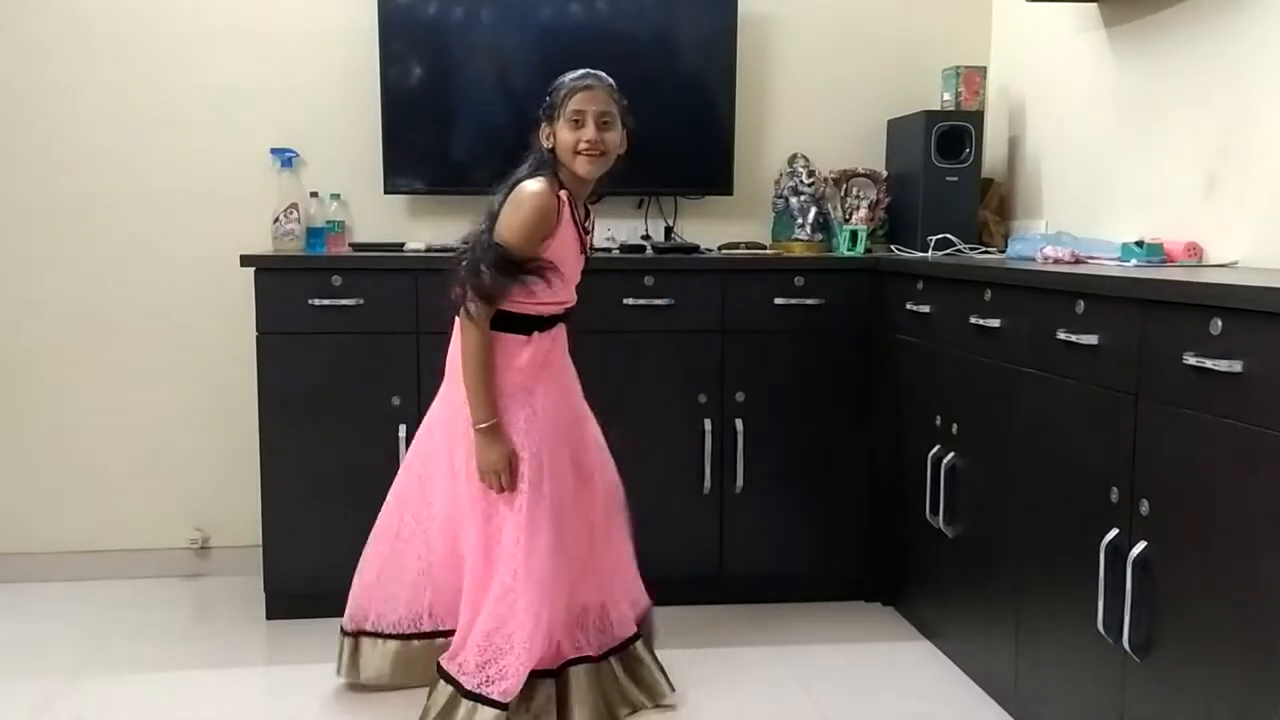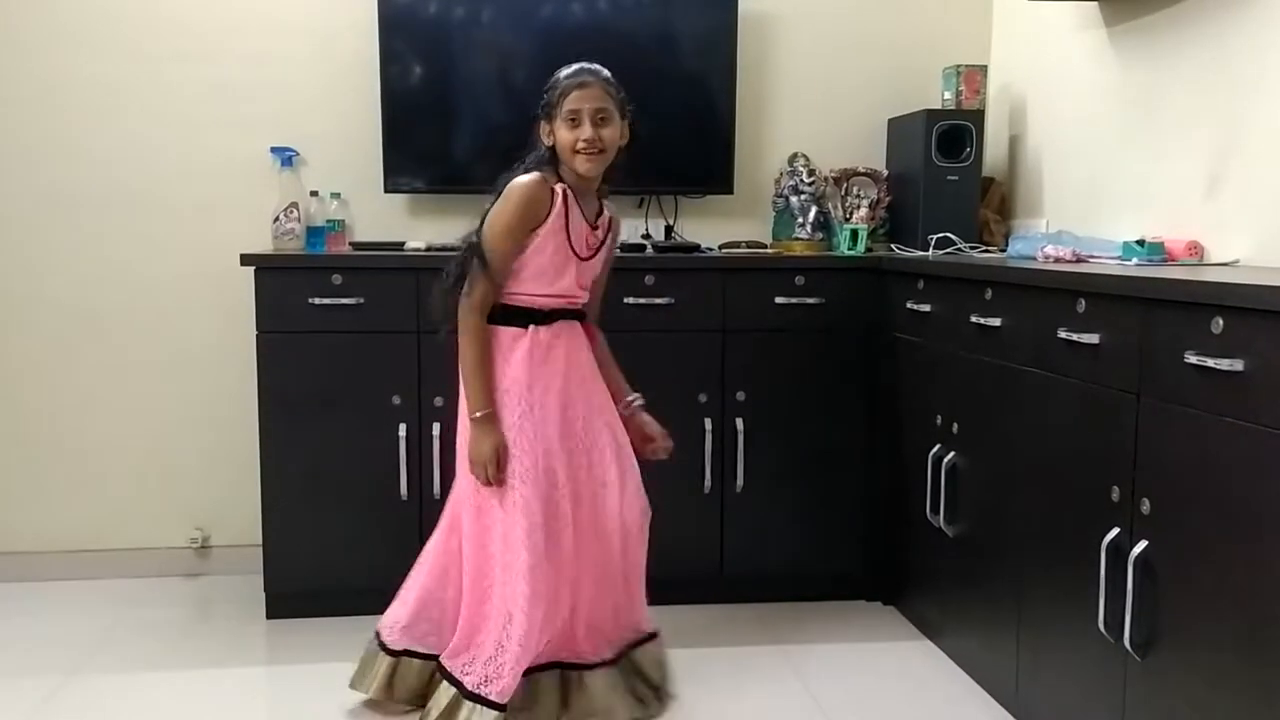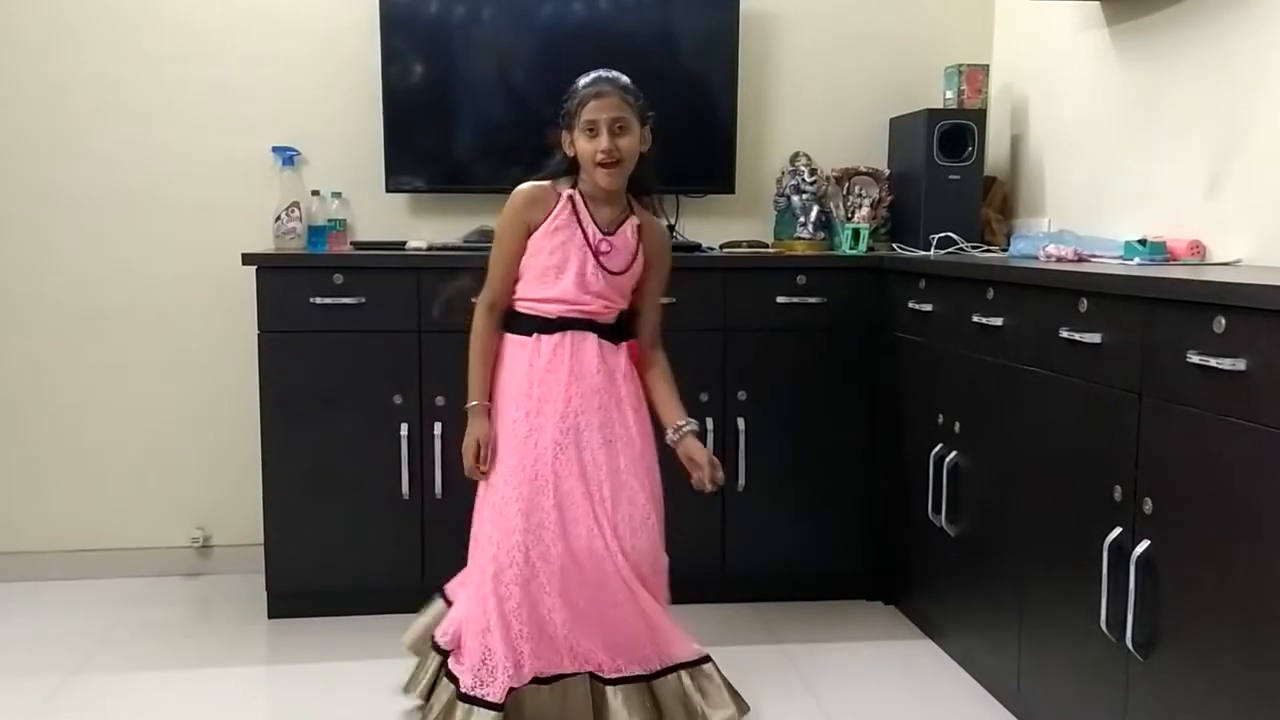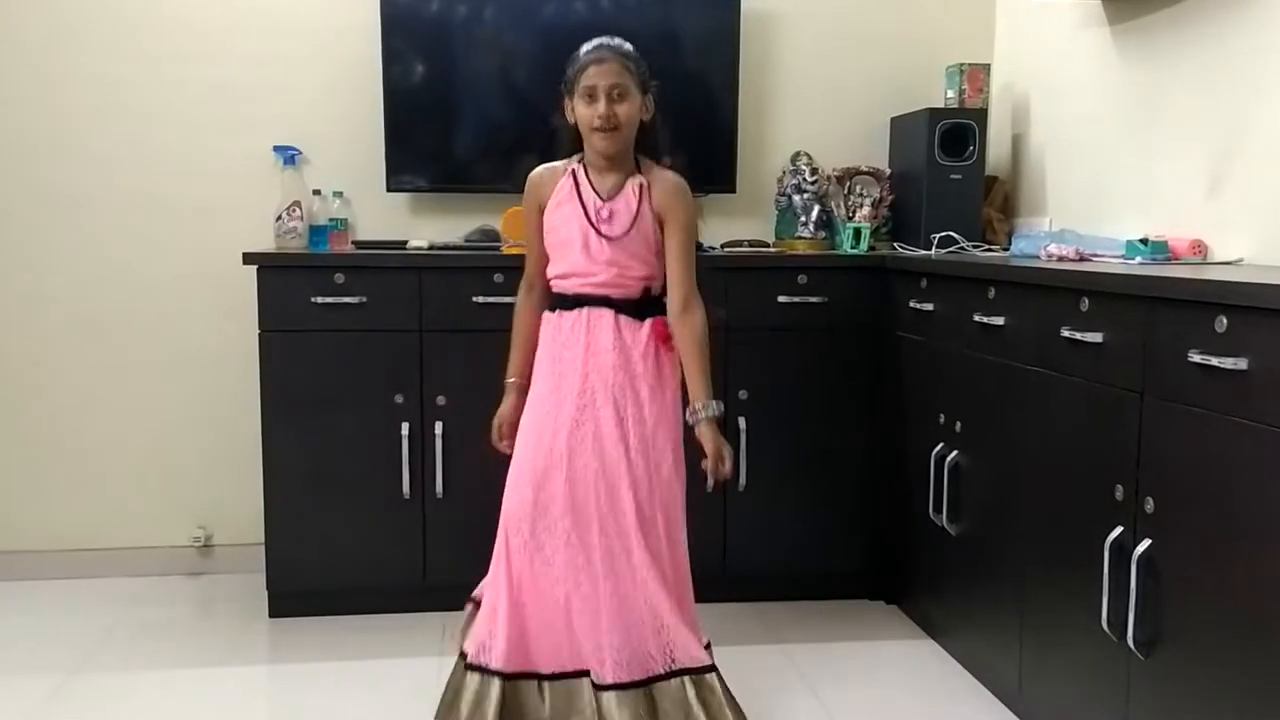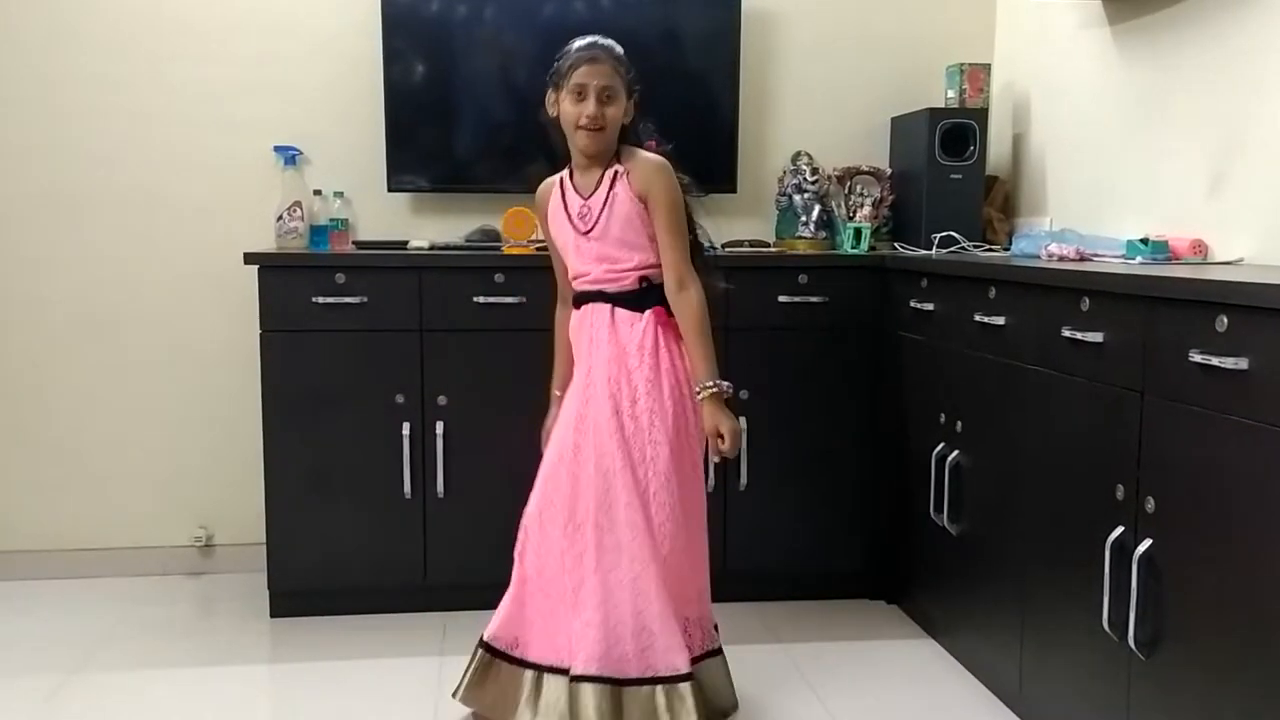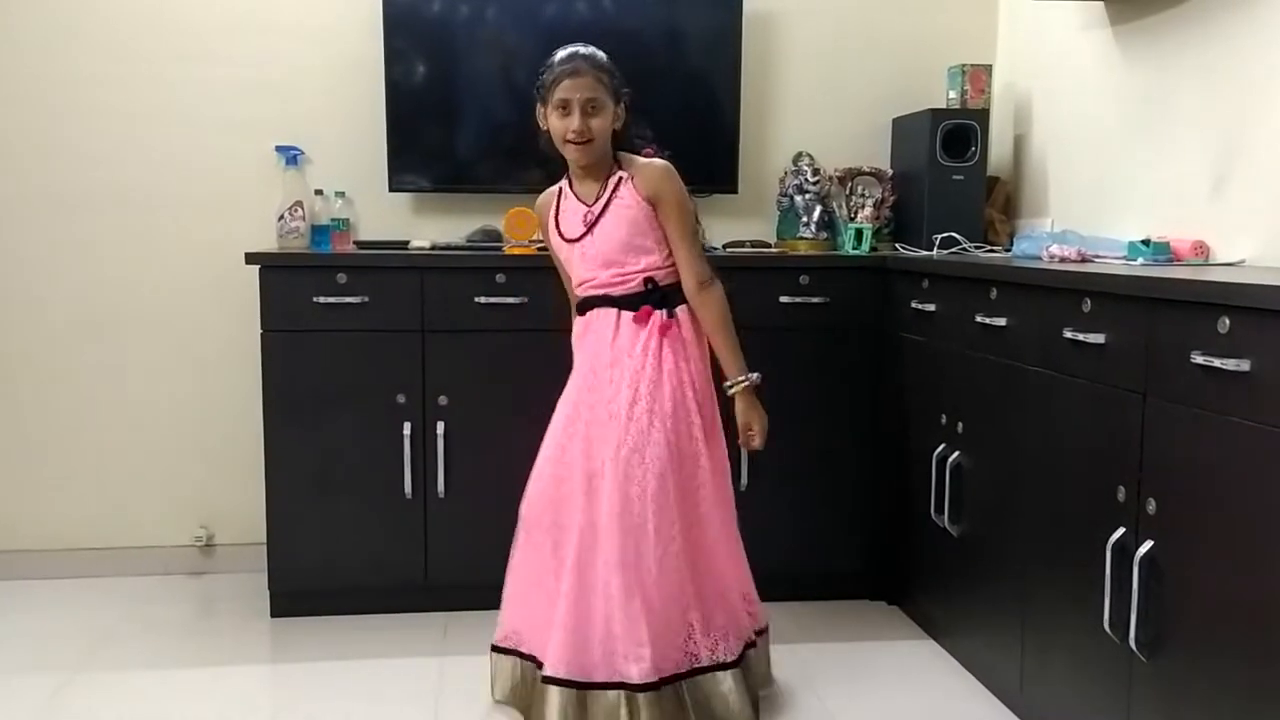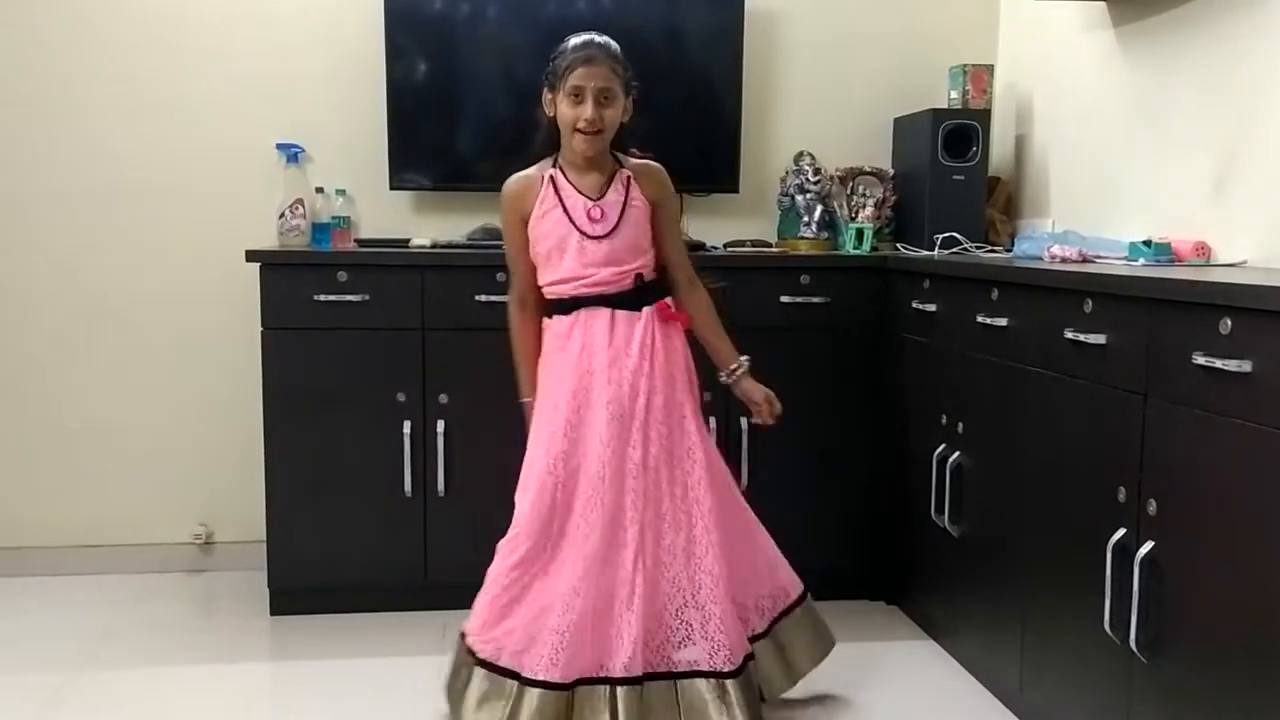
dt=0.2s
person 1, frame 1
left shoulder: (577, 208)
right shoulder: (536, 199)
right elbow: (477, 314)
right wrist: (487, 428)
left hip: (543, 371)
right hip: (503, 378)
left knee: (579, 504)
right knee: (521, 538)
left ankle: (559, 664)
person 1, frame 2
left shoulder: (606, 218)
right shoulder: (528, 193)
right elbow: (472, 306)
left wrist: (629, 407)
right wrist: (480, 418)
left hip: (571, 372)
right hip: (511, 375)
left knee: (610, 515)
right knee: (518, 538)
person 1, frame 3
left shoulder: (651, 233)
right shoulder: (534, 201)
left elbow: (646, 344)
right elbow: (490, 308)
left wrist: (681, 432)
right wrist: (479, 411)
left hip: (610, 393)
right hip: (533, 385)
left knee: (625, 542)
right knee: (520, 542)
person 1, frame 4
left shoulder: (667, 191)
right shoulder: (546, 182)
left elbow: (683, 307)
right elbow: (534, 290)
left wrist: (703, 414)
right wrist: (515, 389)
left hip: (638, 370)
right hip: (563, 367)
left knee: (639, 528)
right knee: (542, 521)
person 1, frame 5
left shoulder: (650, 173)
right shoulder: (550, 194)
left elbow: (682, 283)
left wrist: (709, 393)
right wrist: (560, 395)
left hip: (650, 358)
right hip: (592, 364)
left knee: (645, 522)
right knee: (567, 517)
person 1, frame 6
left shoulder: (654, 178)
right shoulder: (549, 205)
left elbow: (701, 284)
left wrist: (741, 386)
right wrist: (583, 395)
left hip: (659, 359)
right hip: (597, 368)
left knee: (654, 520)
right knee: (566, 514)
person 1, frame 7
left shoulder: (650, 181)
right shoulder: (524, 192)
left elbow: (685, 282)
right elbow: (524, 305)
left wrist: (738, 372)
right wrist: (532, 403)
left hip: (649, 359)
right hip: (571, 369)
left knee: (668, 516)
right knee: (554, 522)
